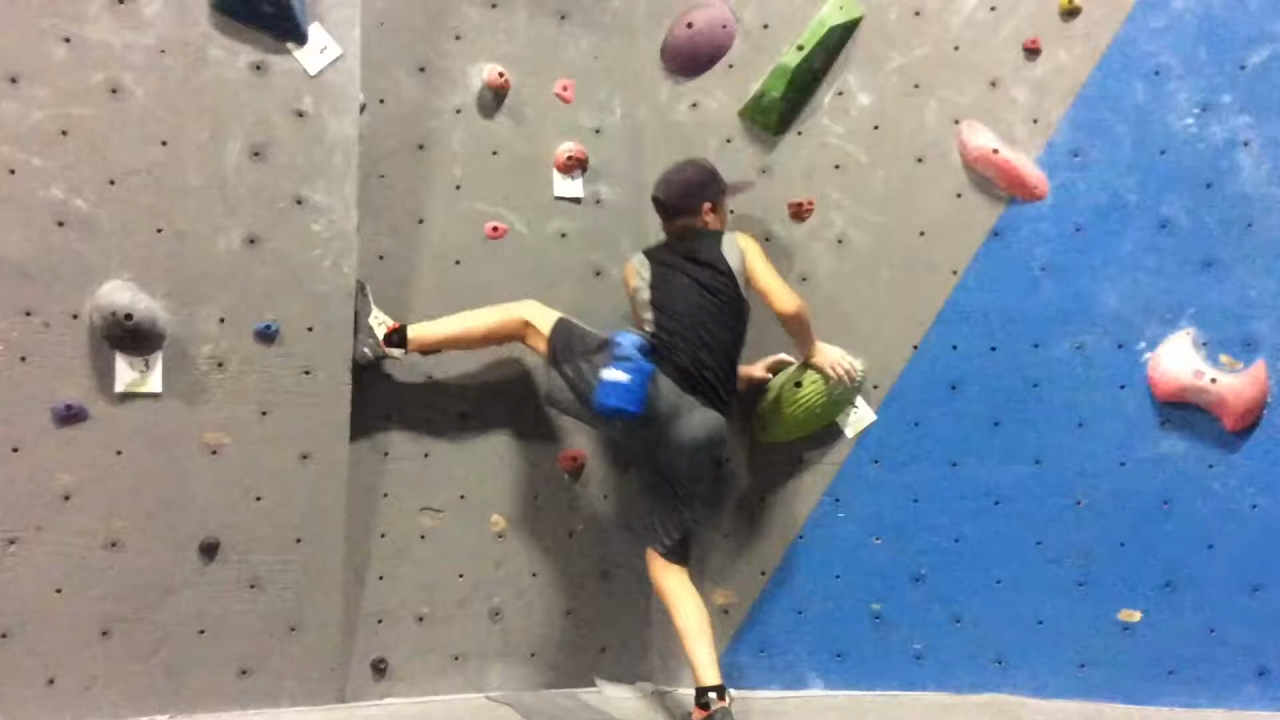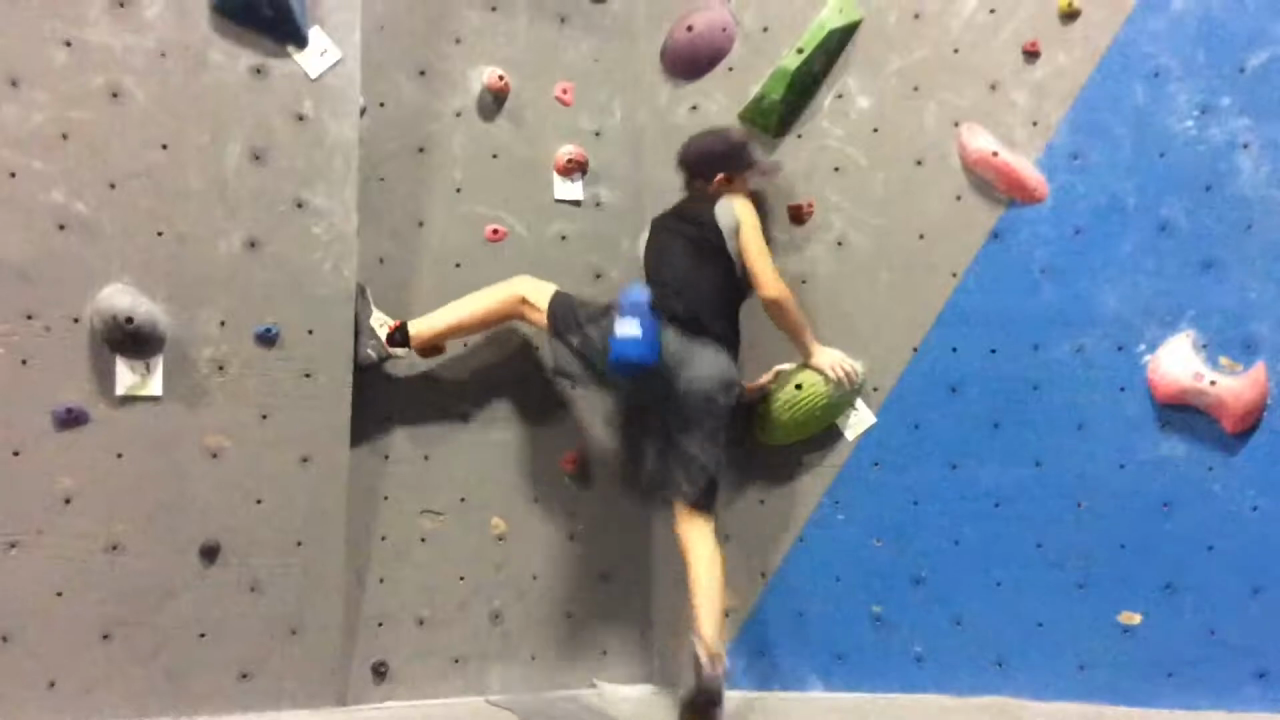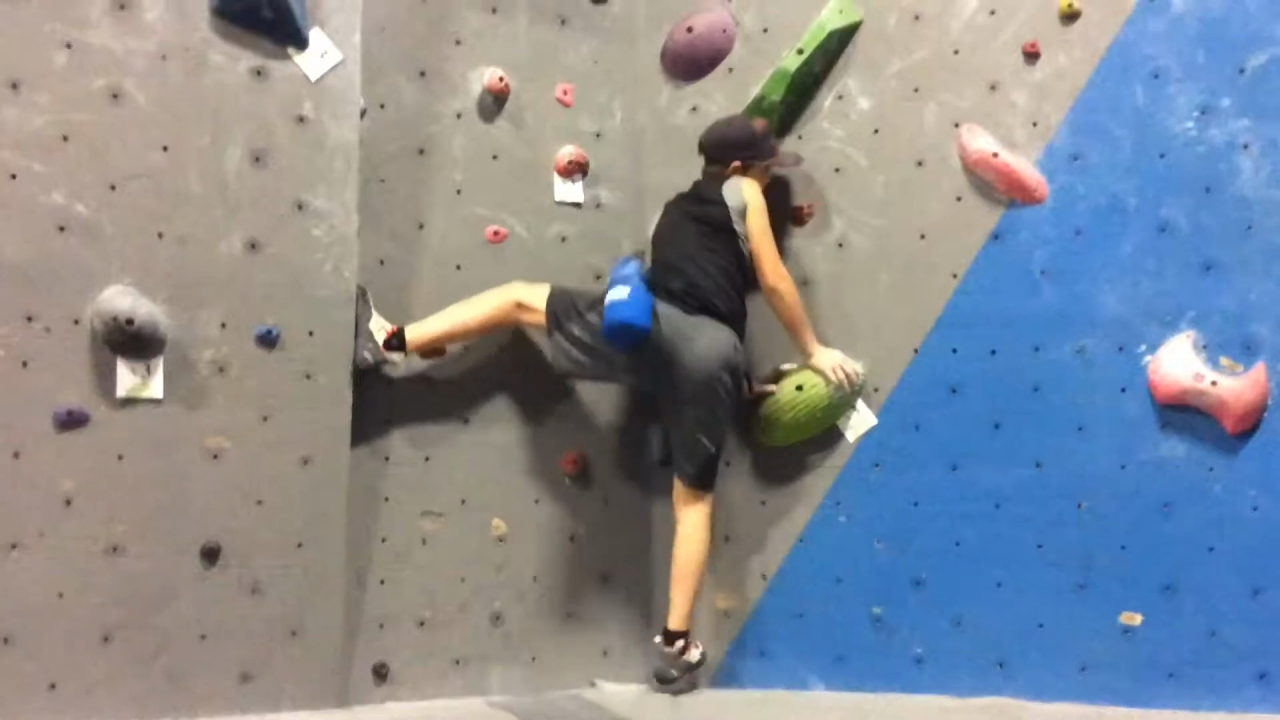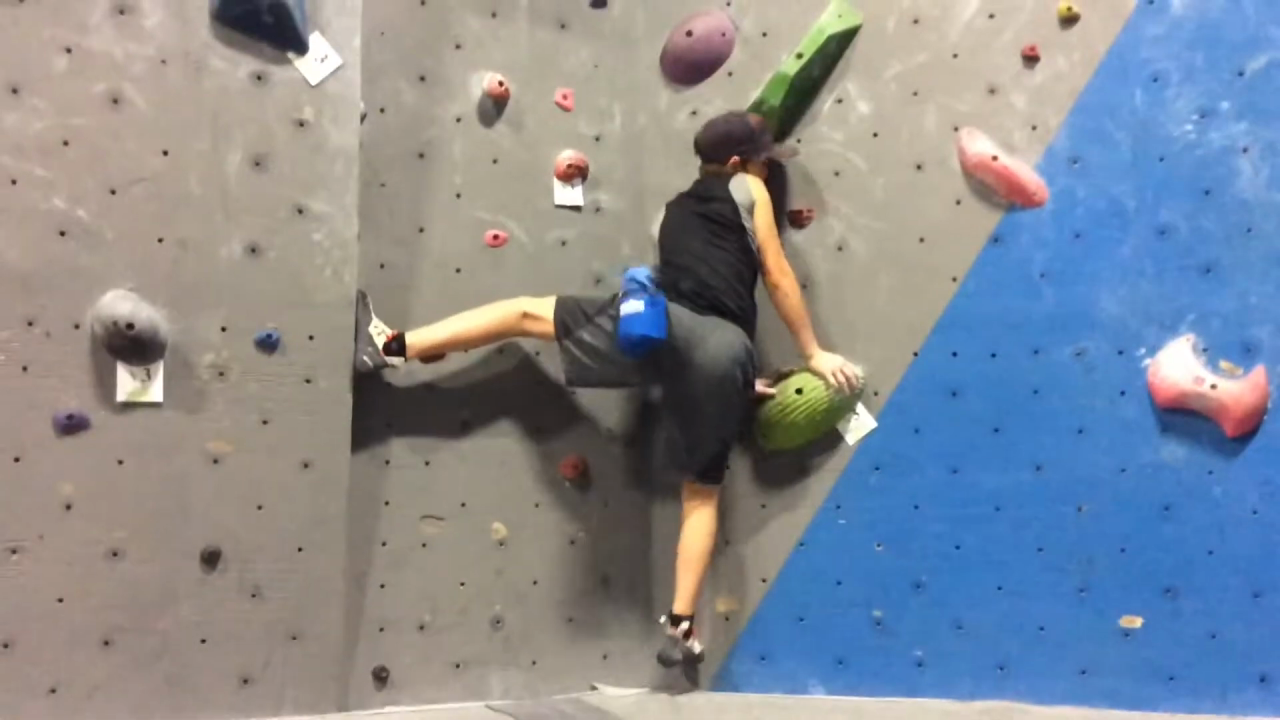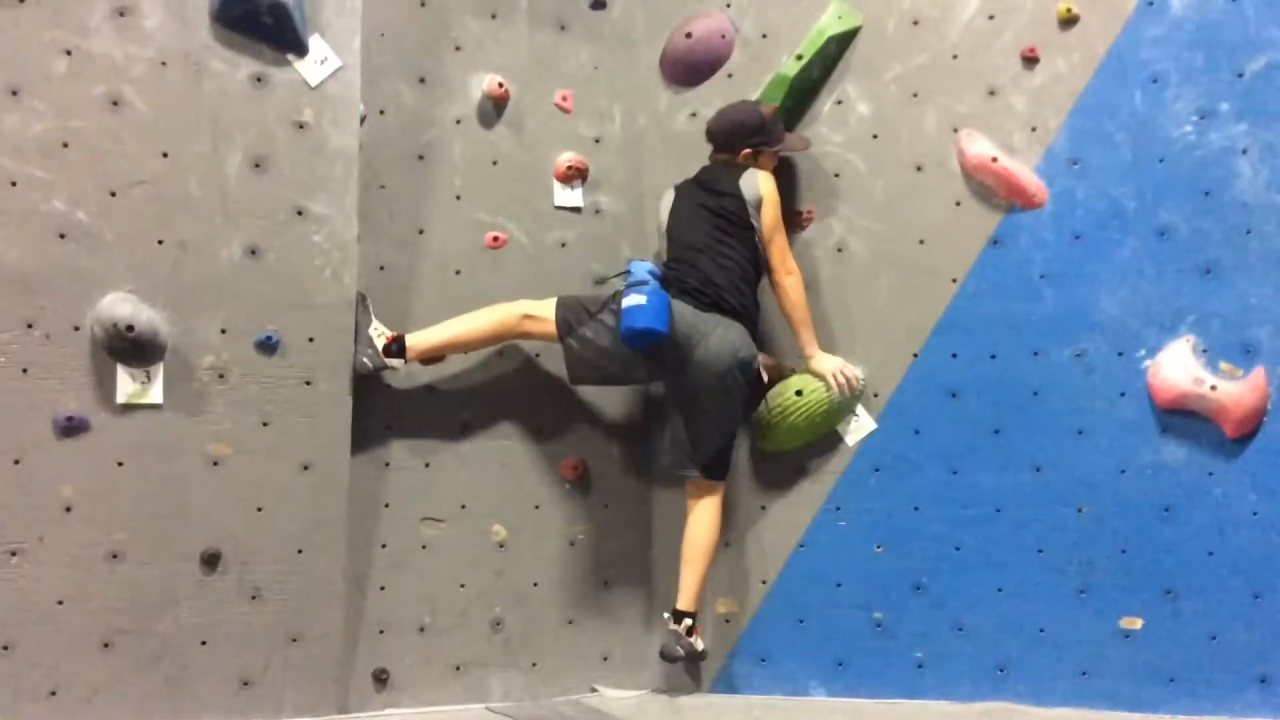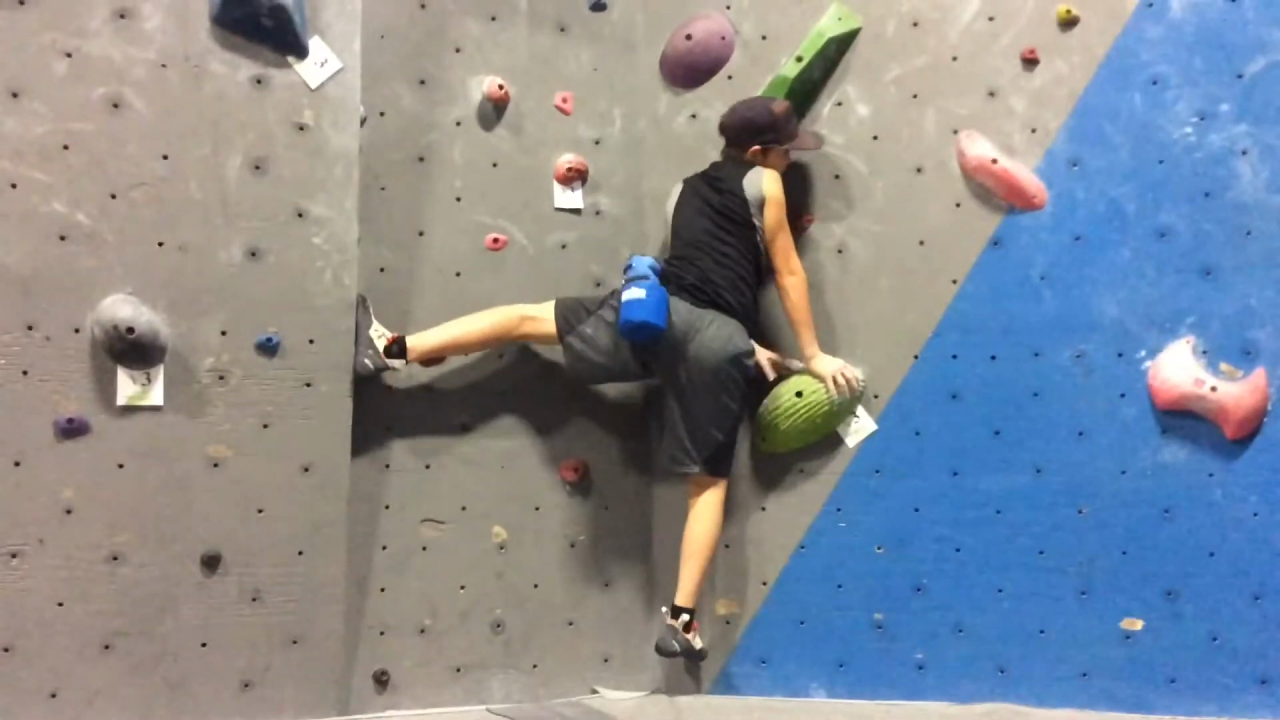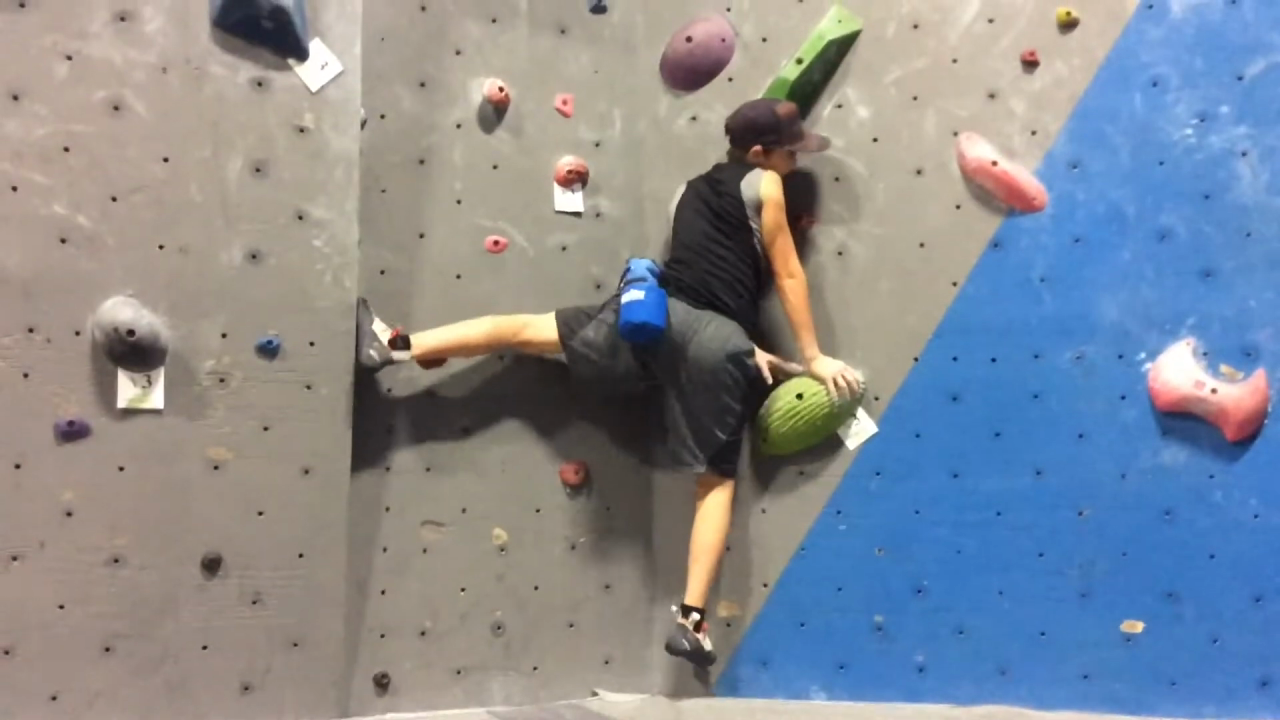
dt=0.2s
person 1, frame 1
left shoulder: (640, 266)
right shoulder: (737, 247)
right elbow: (790, 307)
left wrist: (737, 373)
right wrist: (814, 351)
left hip: (642, 387)
right hip: (698, 429)
left knee: (529, 317)
right knee: (668, 562)
left ankle: (390, 336)
person 1, frame 2
left shoulder: (656, 230)
right shoulder: (737, 210)
right elbow: (771, 292)
left wrist: (735, 384)
right wrist: (811, 349)
right hip: (707, 374)
left knee: (523, 293)
right knee: (696, 520)
left ankle: (391, 335)
right ankle: (709, 658)
person 1, frame 3
left shoulder: (673, 210)
right shoulder: (745, 193)
right elbow: (773, 281)
left wrist: (733, 379)
right wrist: (813, 349)
left hip: (645, 318)
right hip: (712, 351)
left knee: (520, 298)
right knee: (693, 499)
left ankle: (389, 340)
right ankle: (675, 641)
person 1, frame 4
left shoulder: (674, 210)
right shoulder: (749, 190)
right elbow: (778, 277)
left wrist: (739, 378)
right wrist: (813, 353)
left hip: (657, 320)
right hip: (723, 351)
left knee: (525, 313)
right knee: (701, 493)
left ankle: (390, 345)
right ankle: (679, 628)
person 1, frame 5
left shoulder: (677, 196)
right shoulder: (759, 184)
right elbow: (784, 274)
left wrist: (745, 357)
right wrist: (813, 353)
right hip: (723, 346)
left knee: (526, 315)
right knee: (706, 487)
left ankle: (390, 346)
right ankle: (683, 625)
person 1, frame 6
left shoulder: (687, 190)
right shoulder: (764, 183)
right elbow: (789, 274)
left wrist: (746, 345)
right wrist: (813, 355)
left hip: (658, 309)
right hip: (719, 343)
left knee: (525, 319)
right knee: (709, 483)
left ankle: (391, 348)
right ankle: (680, 621)
person 1, frame 7
left shoulder: (694, 190)
right shoulder: (764, 185)
right elbow: (788, 276)
left wrist: (745, 348)
right wrist: (813, 357)
left hip: (658, 310)
right hip: (715, 344)
left knee: (525, 330)
right knee: (717, 484)
left ankle: (393, 344)
right ankle: (691, 621)
